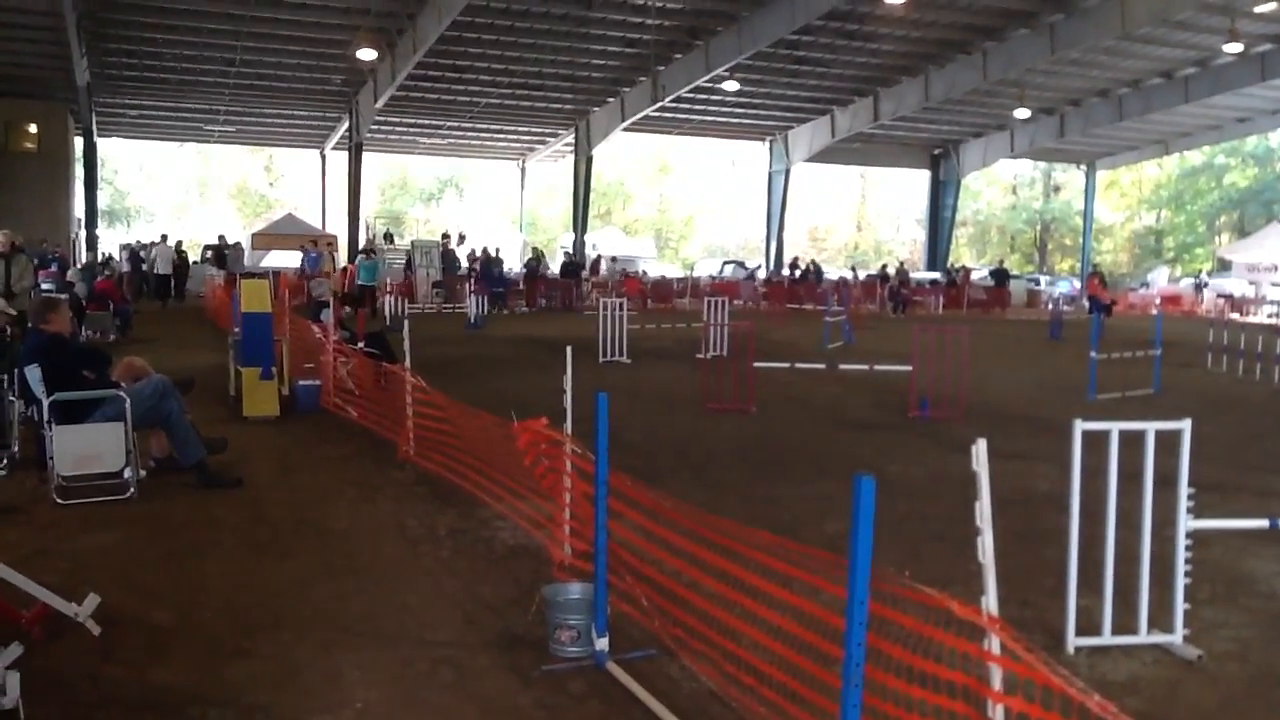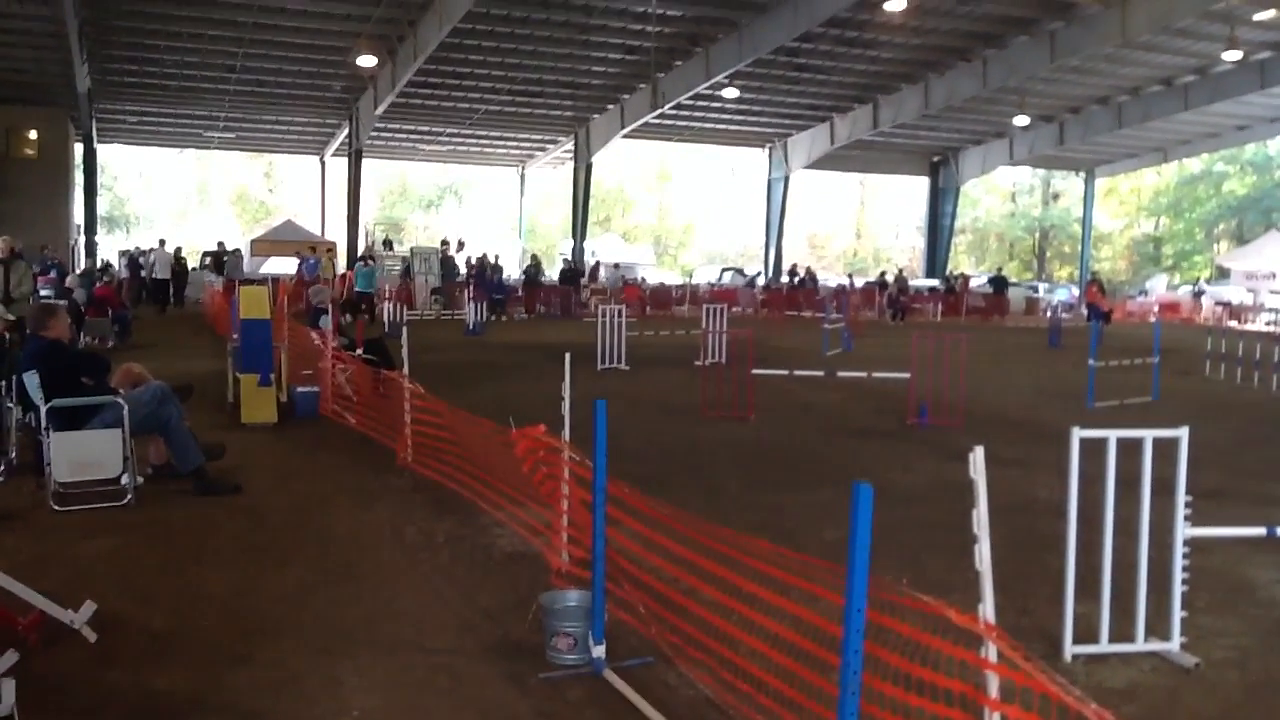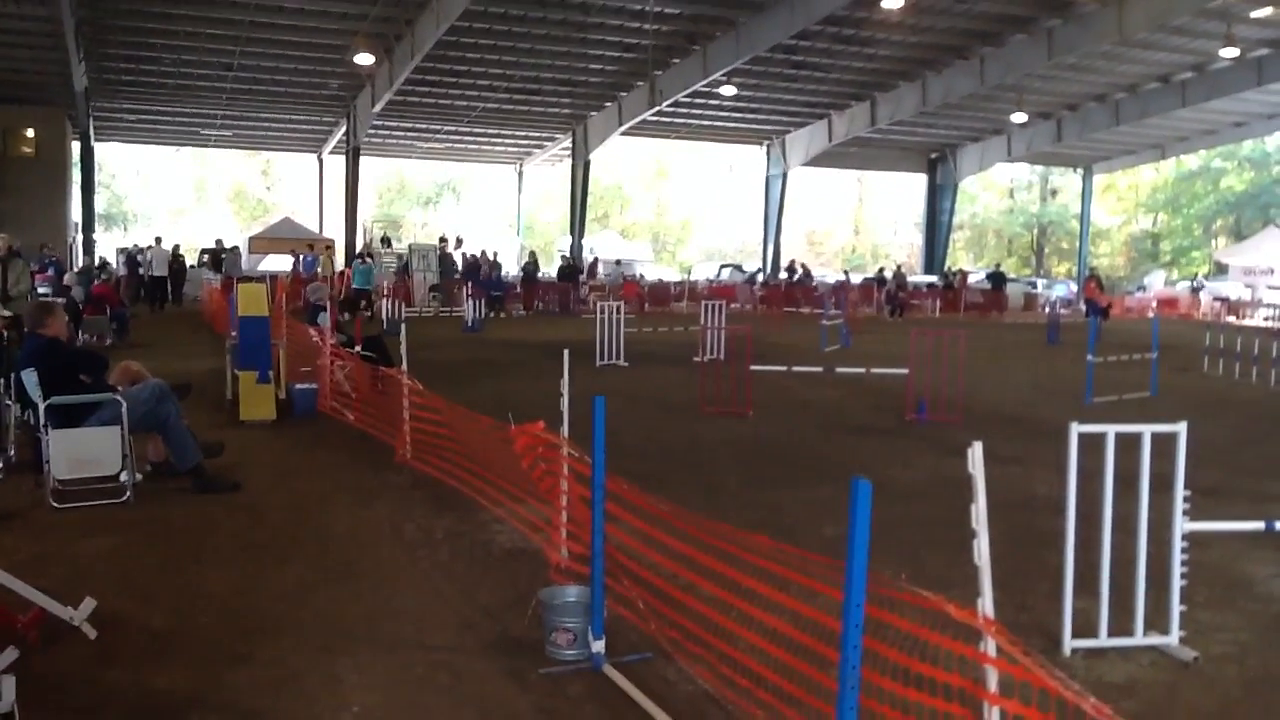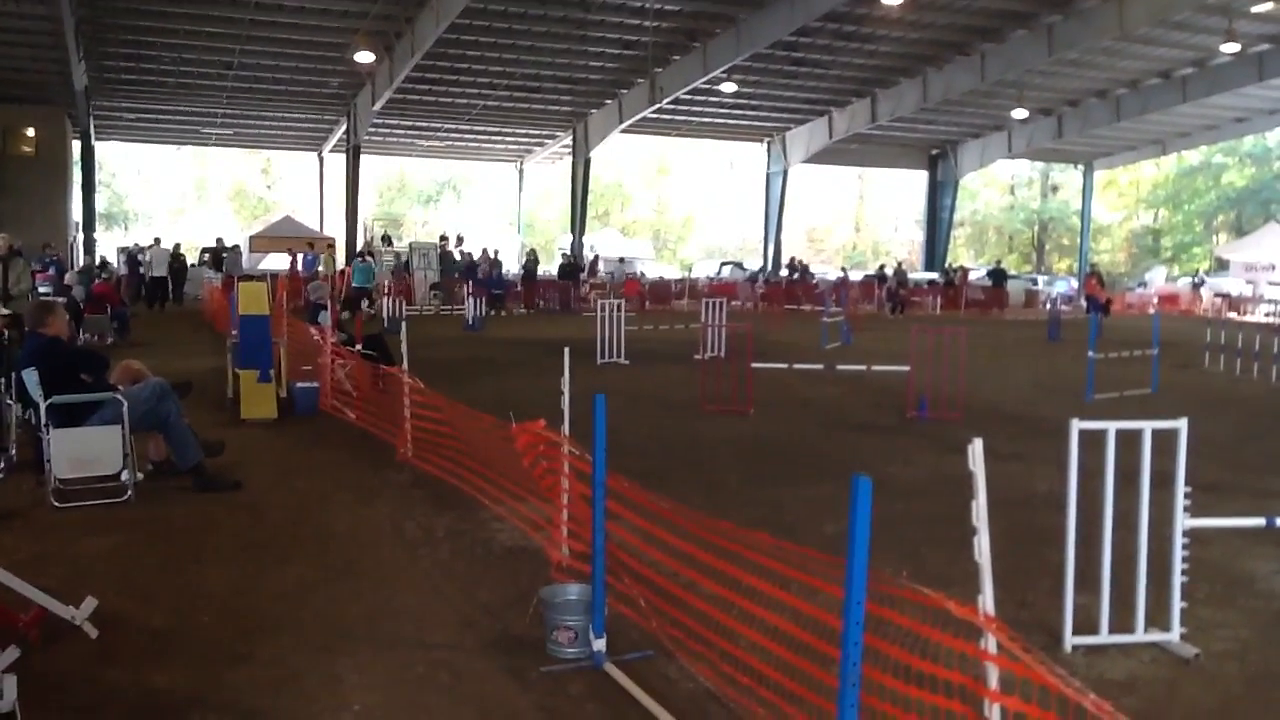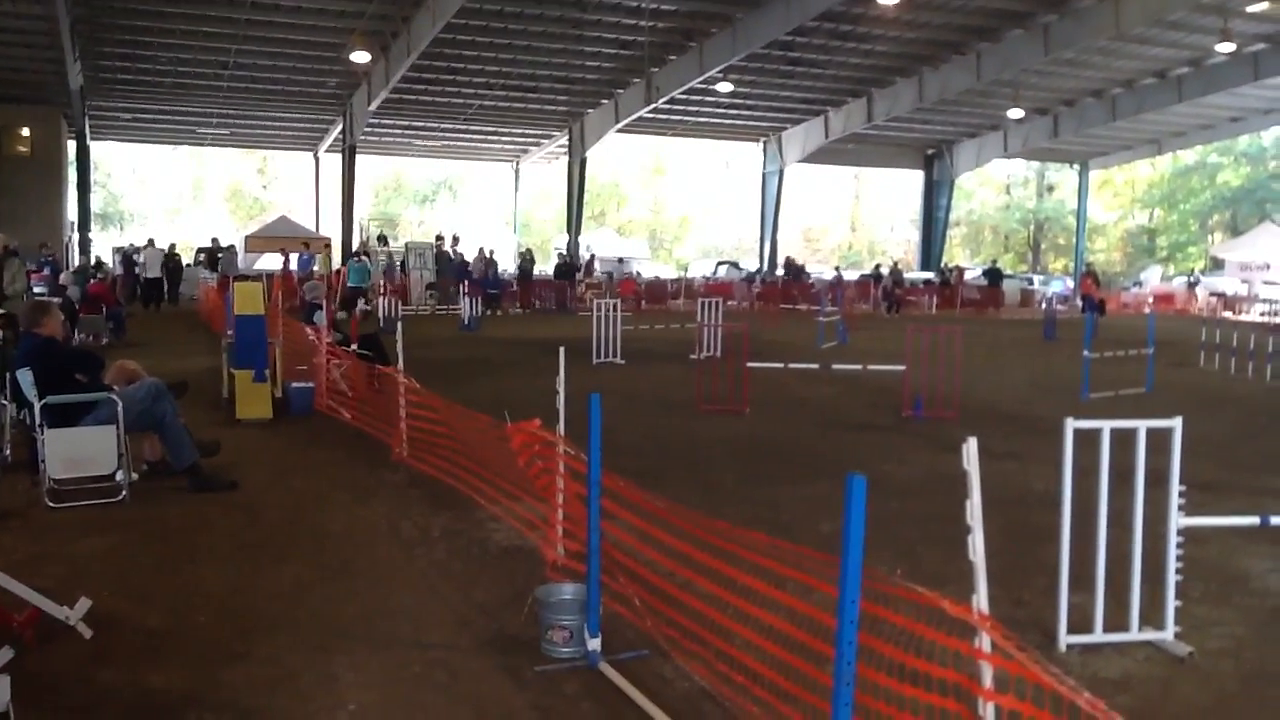
dt=0.1s
person 1, frame 1
left shoulder: (35, 342)
right shoulder: (52, 343)
right elbow: (102, 360)
left hip: (76, 414)
right hip: (90, 415)
left knee: (166, 404)
right knee: (162, 385)
person 1, frame 2
left shoulder: (34, 349)
right shoulder: (51, 350)
right elbow: (101, 366)
left hip: (73, 421)
right hip: (87, 421)
left knee: (164, 410)
right knee: (160, 392)
person 1, frame 3
left shoulder: (33, 347)
right shoulder: (49, 348)
right elbow: (99, 364)
left hip: (72, 419)
right hip: (86, 419)
left knee: (163, 408)
right knee: (158, 389)
person 1, frame 4
left shoulder: (32, 346)
right shoulder: (50, 347)
right elbow: (100, 363)
left hip: (72, 418)
right hip: (86, 419)
left knee: (164, 407)
right knee: (158, 388)
person 1, frame 5
left shoulder: (28, 347)
right shoulder: (45, 347)
right elbow: (95, 363)
left hip: (68, 418)
right hip: (81, 419)
left knee: (159, 407)
right knee: (154, 388)
